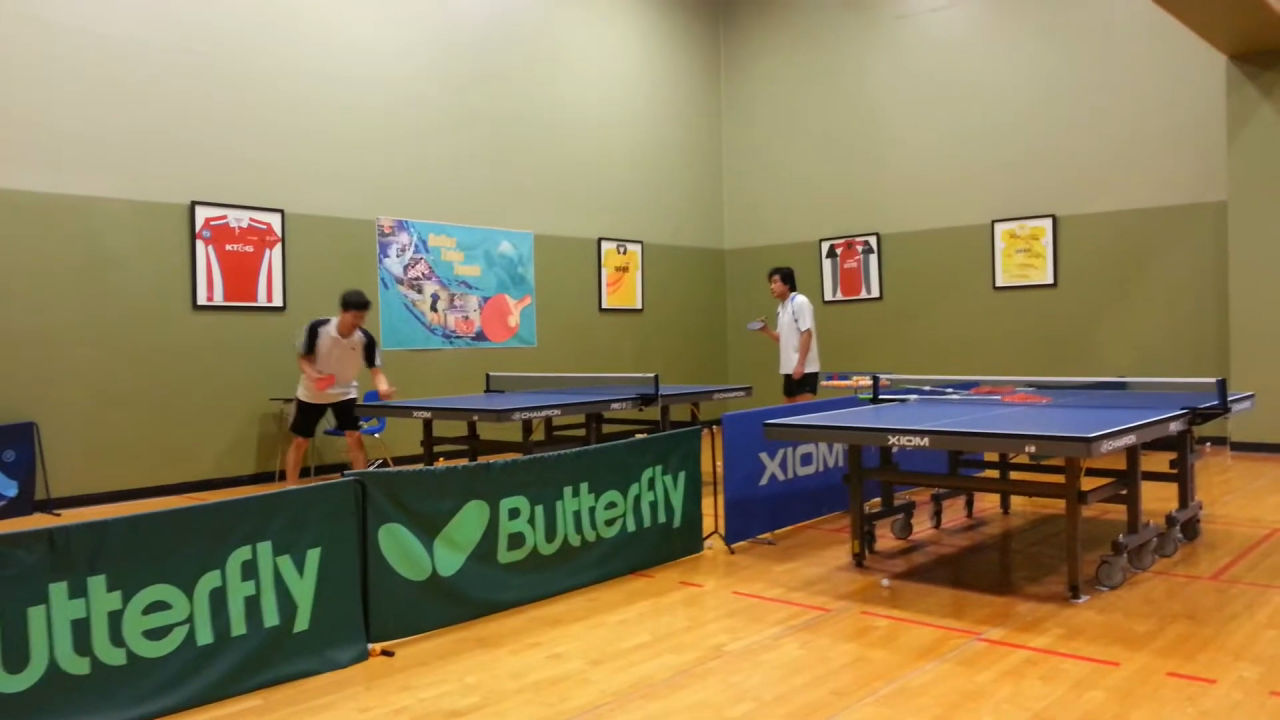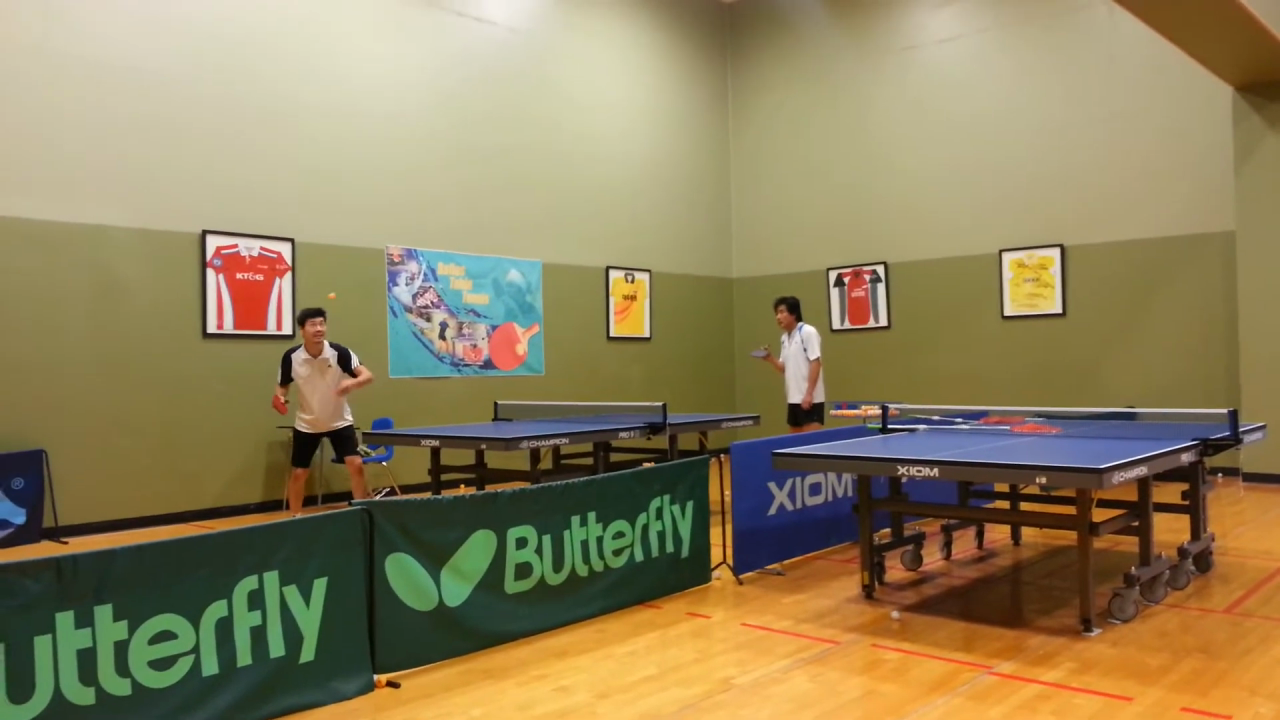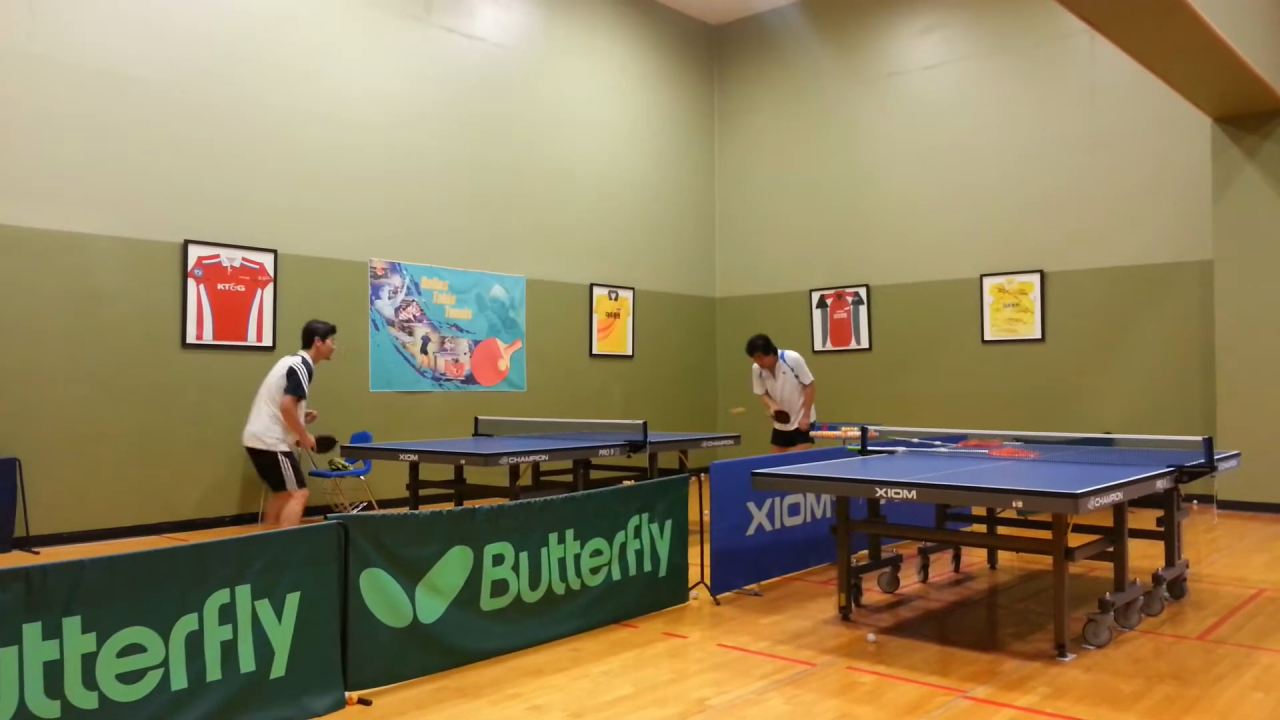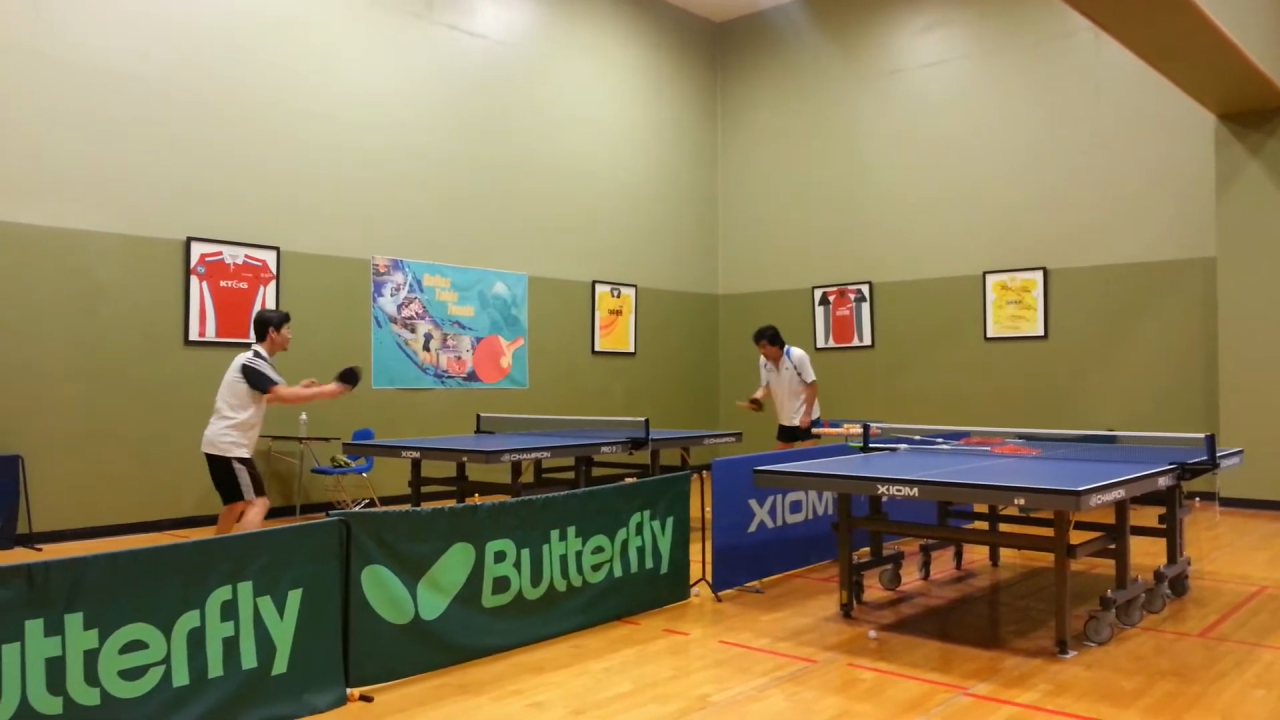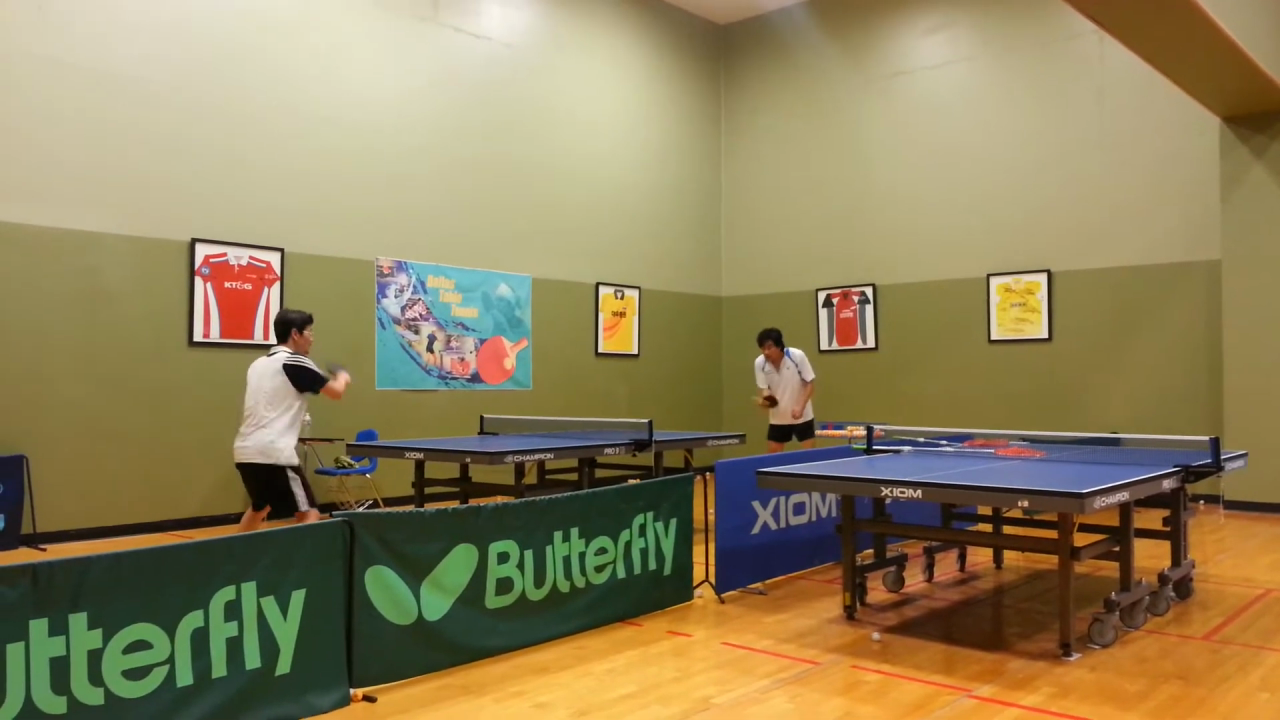
dt=1s
person 1, frame 1
left shoulder: (367, 340)
right shoulder: (317, 328)
left elbow: (376, 372)
right elbow: (303, 359)
left wrist: (383, 388)
right wrist: (312, 377)
left hip: (345, 393)
right hip: (311, 393)
left knee: (354, 438)
right knee: (300, 441)
person 1, frame 2
left shoulder: (339, 353)
right shoulder: (291, 357)
left elbow: (367, 376)
right elbow: (283, 385)
left wrist: (352, 383)
right wrist: (281, 397)
left hip: (339, 421)
right hip: (306, 424)
left knee: (355, 464)
right knee: (299, 473)
right ankle: (295, 517)
person 1, frame 3
left shoulder: (292, 363)
right shoulder: (301, 366)
right elbow: (287, 406)
left wrist: (302, 417)
right wrist: (304, 436)
left hip: (257, 438)
right hip: (270, 442)
left knee: (283, 494)
right knee: (298, 495)
person 1, frame 4
left shoulder: (255, 361)
right shoulder: (253, 363)
right elbow: (282, 395)
left wrist: (298, 389)
right wrist: (323, 389)
left hip: (228, 444)
right hip: (228, 445)
left knee: (237, 502)
right knee: (258, 504)
person 1, frame 5
left shoulder: (260, 364)
right shoulder: (295, 363)
right elbow: (336, 392)
left wrist: (306, 389)
right wrist: (343, 378)
left hip: (246, 452)
right hip: (273, 454)
left knee: (260, 508)
right knee: (308, 516)
